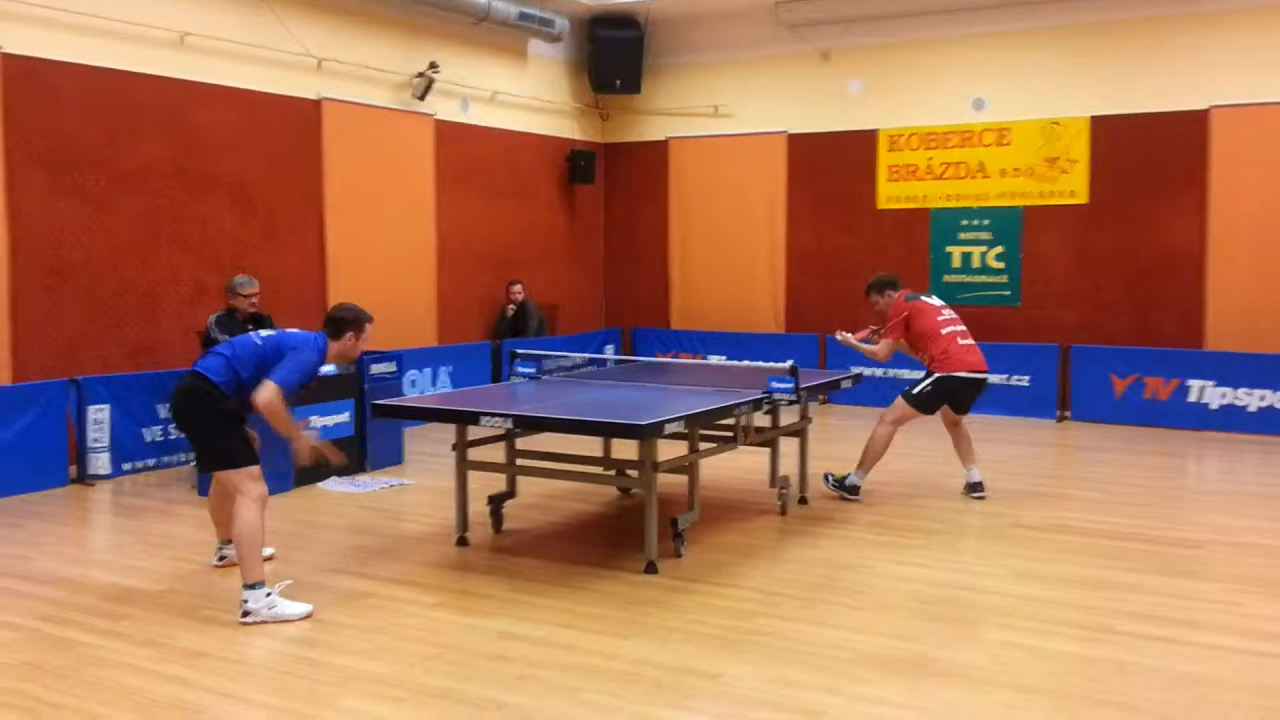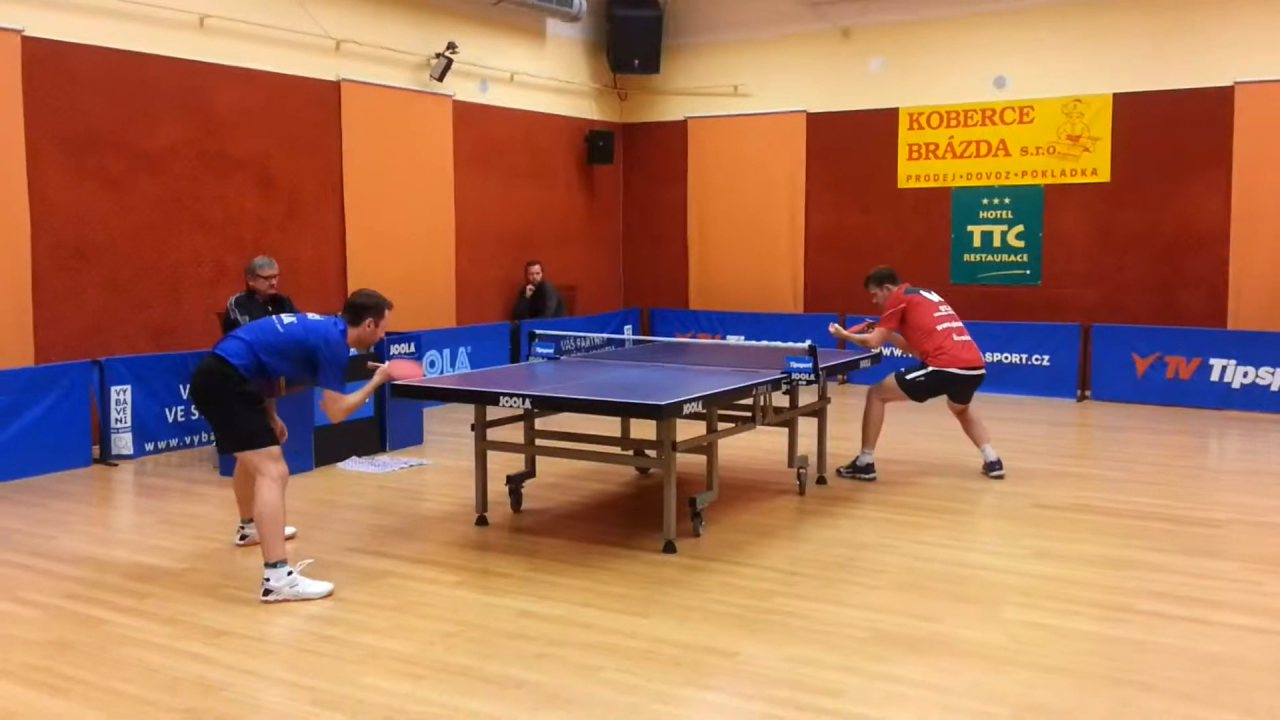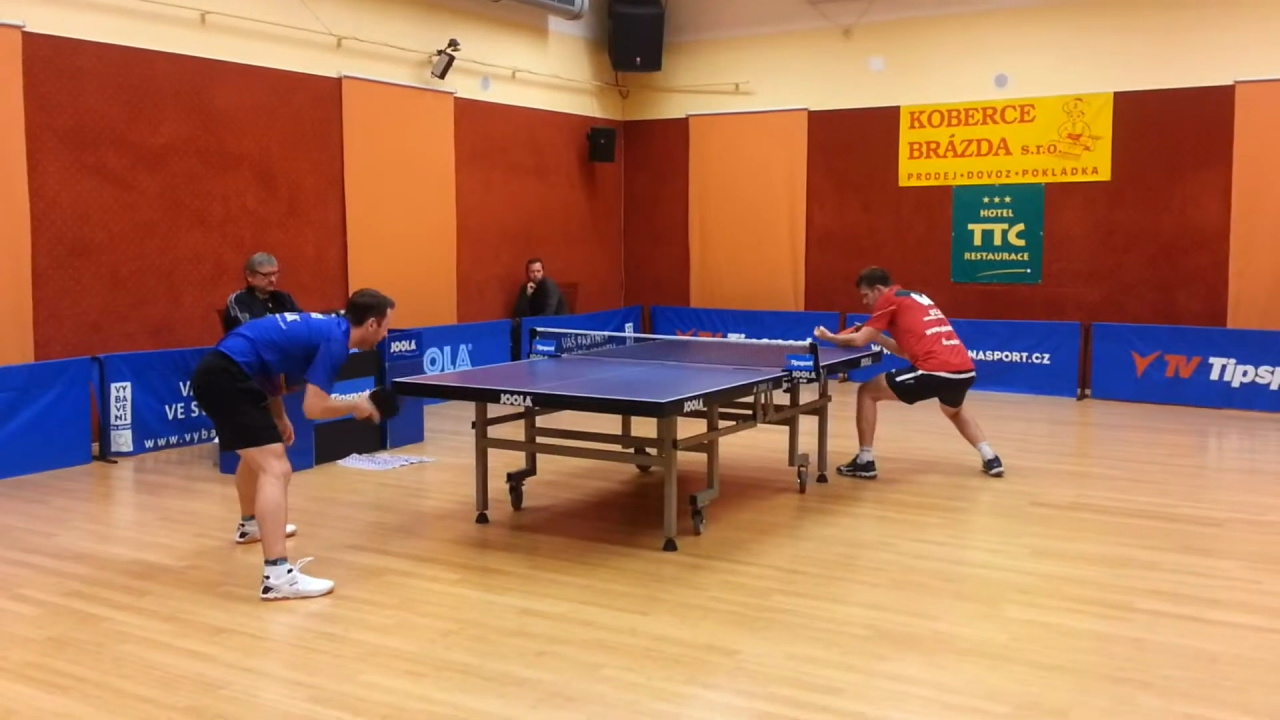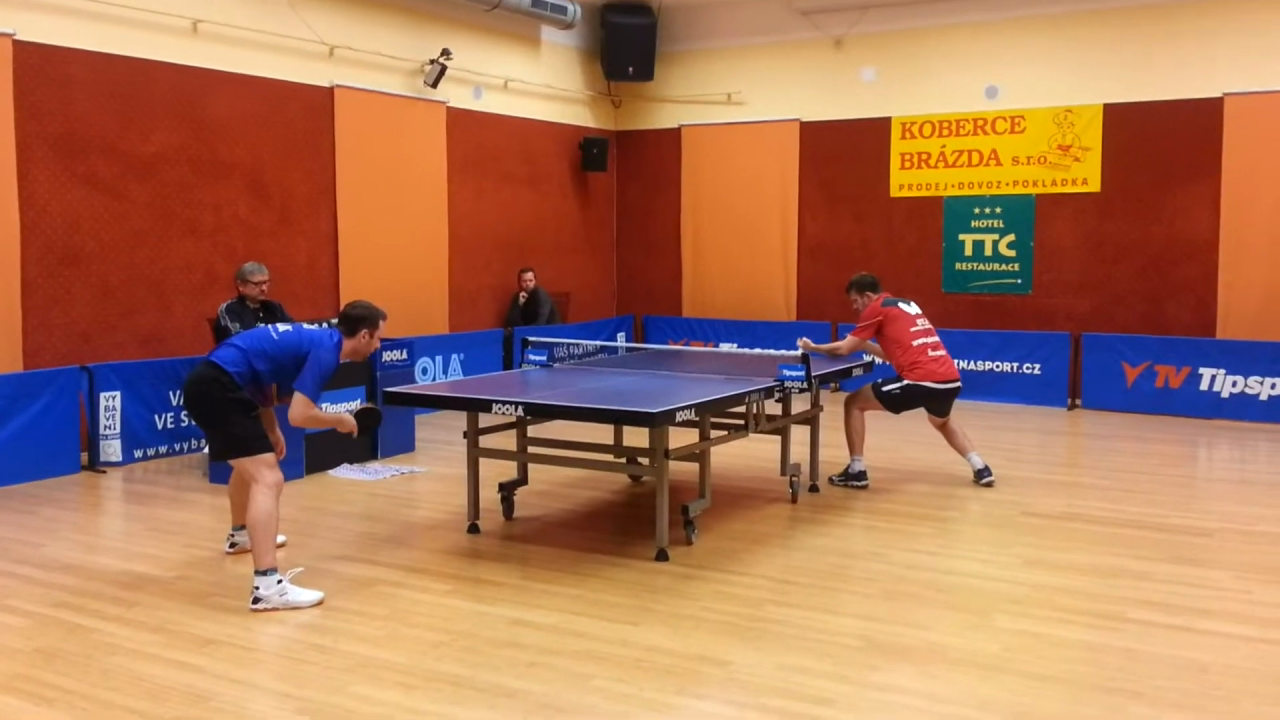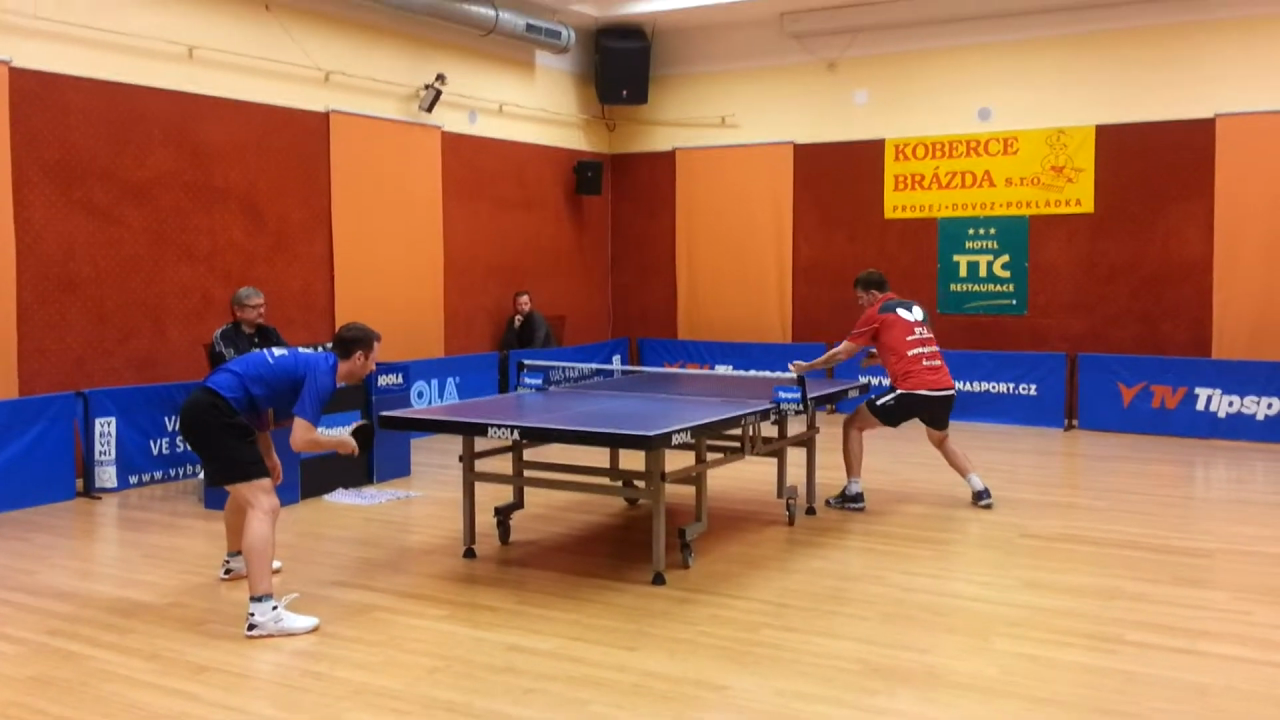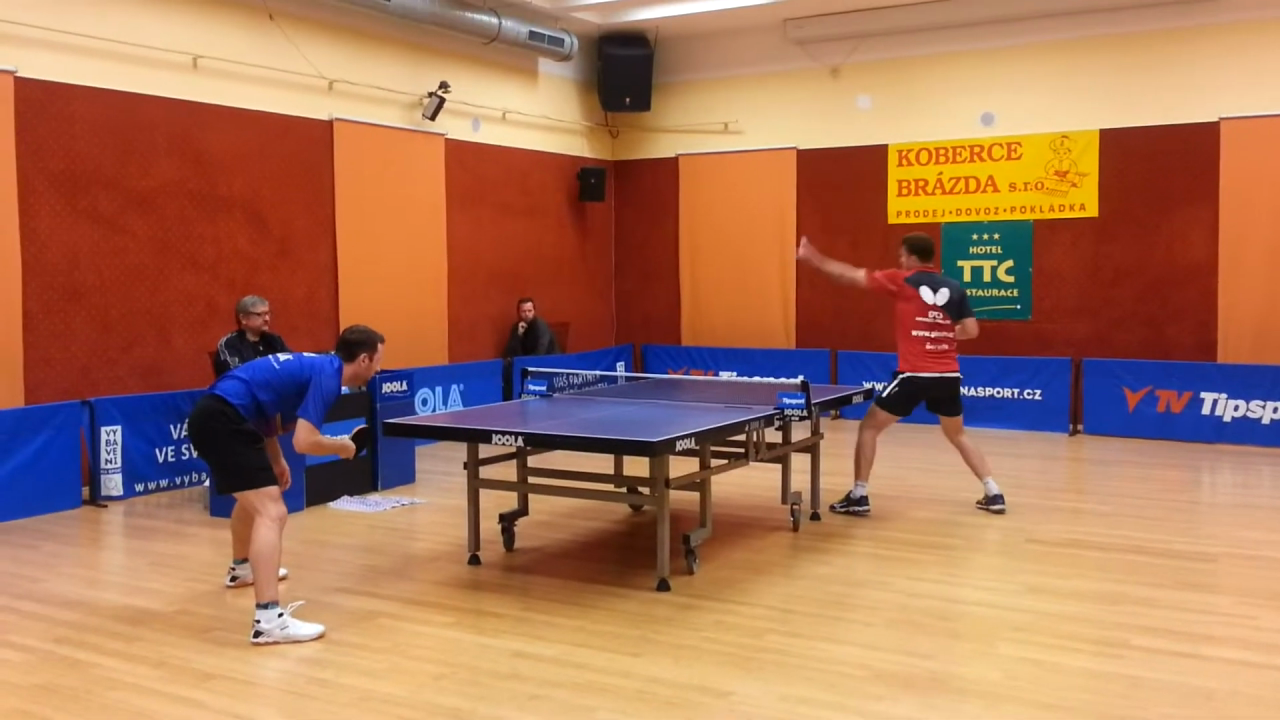
dt=0.3s
person 1, frame 1
left shoulder: (305, 343)
right shoulder: (309, 353)
right elbow: (266, 399)
left wrist: (240, 430)
right wrist: (299, 438)
left hip: (195, 391)
right hip: (207, 398)
left knee: (227, 475)
right knee: (252, 492)
left ankle: (228, 548)
right ankle: (256, 598)
person 1, frame 2
left shoulder: (323, 328)
right shoulder: (333, 340)
right elbow: (335, 411)
left wrist: (270, 417)
right wrist: (376, 381)
left hip: (215, 374)
right hip: (225, 380)
left knee: (251, 456)
right knee: (272, 472)
left ankle: (251, 527)
right ankle: (278, 577)
person 1, frame 3
left shoulder: (324, 327)
right shoulder: (335, 340)
right elbow: (315, 408)
left wrist: (279, 418)
right wrist: (356, 406)
left hip: (217, 370)
right hip: (228, 378)
left knee: (255, 453)
right knee: (275, 470)
left ankle: (250, 524)
right ankle: (278, 575)
person 1, frame 4
left shoulder: (317, 337)
right shoulder: (326, 349)
right elbow: (300, 415)
left wrist: (271, 430)
right wrist: (341, 420)
left hip: (208, 381)
right hip: (219, 388)
left knee: (249, 463)
right knee: (267, 480)
left ankle: (241, 534)
right ankle: (267, 586)
person 1, frame 5
left shoulder: (311, 362)
right shoulder: (322, 373)
right elbow: (301, 440)
left wrist: (268, 455)
right wrist: (341, 443)
left hip: (204, 406)
right hip: (216, 413)
left knee: (245, 488)
right knee: (263, 506)
left ankle: (236, 560)
right ankle: (262, 612)
person 1, frame 6
left shoulder: (316, 365)
right shoulder: (327, 376)
right elbow: (304, 441)
left wrist: (276, 460)
right wrist: (342, 446)
left hip: (211, 413)
right hip: (224, 420)
left knee: (252, 496)
right knee: (271, 513)
left ankle: (242, 567)
right ankle: (268, 620)
person 2, frame 1
left shoulder: (900, 305)
right shoulder: (927, 302)
left elbow: (882, 354)
left wrist: (852, 342)
right wrist: (889, 337)
left hip: (950, 372)
right hip: (978, 372)
left knee: (889, 419)
right knee: (953, 421)
left ankle: (852, 483)
right ankle: (974, 480)
person 2, frame 2
left shoulder: (899, 297)
right shoulder: (925, 297)
left elbow: (874, 342)
left wrist: (844, 335)
right wrist: (885, 332)
left hip: (945, 367)
right hip: (975, 368)
left knee: (876, 394)
right knee: (961, 409)
left ankle: (865, 463)
right ankle: (992, 460)
person 2, frame 3
left shoulder: (889, 299)
right shoulder: (916, 299)
left elbow: (859, 341)
left wrist: (830, 337)
right wrist: (874, 335)
left hip: (935, 371)
right hip: (965, 371)
left knee: (867, 392)
right knee: (954, 411)
left ankle: (865, 461)
right ankle: (990, 458)
person 2, frame 4
left shoulder: (877, 309)
right shoulder: (907, 306)
left elbow: (845, 348)
left wrist: (814, 348)
right wrist: (866, 345)
left hip: (920, 382)
right hip: (951, 381)
left knee: (854, 403)
right knee: (943, 422)
left ankle: (857, 471)
right ankle: (980, 467)
person 2, frame 5
left shoulder: (875, 314)
right shoulder: (915, 309)
left elbow: (841, 354)
left wrist: (807, 367)
left hip: (913, 391)
right hip: (945, 390)
left knee: (853, 424)
right knee: (942, 440)
left ankle: (853, 492)
right ankle: (979, 489)
person 2, frame 6
left shoulder: (902, 280)
right shoulder: (955, 288)
left elbow: (853, 276)
right elbow: (971, 331)
left wrist: (815, 259)
left hip: (914, 375)
right hip: (948, 375)
left knee: (869, 427)
right knee: (958, 435)
left ankle: (858, 496)
right ankle: (993, 494)
